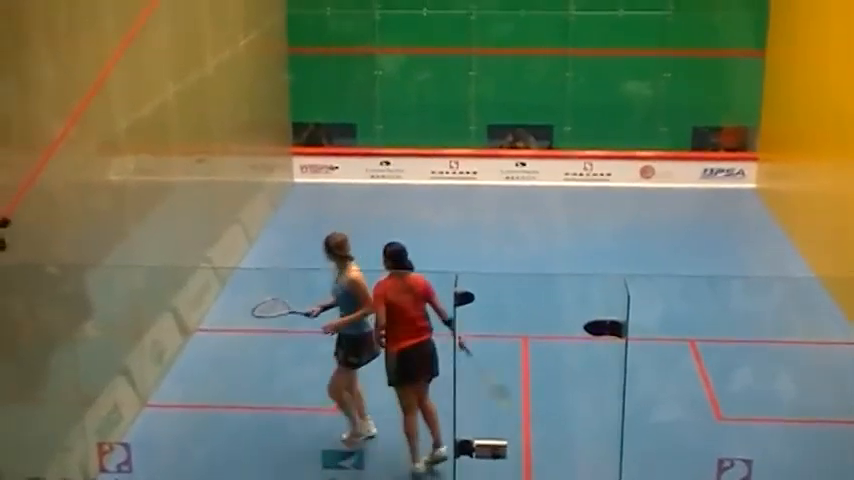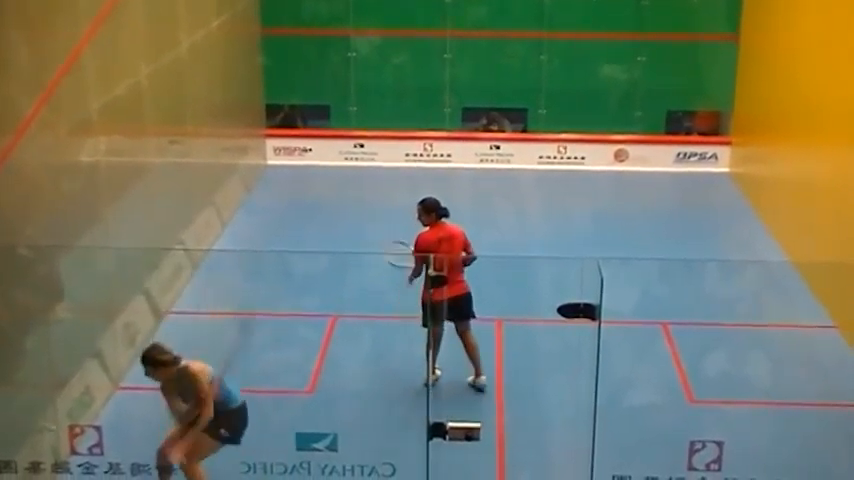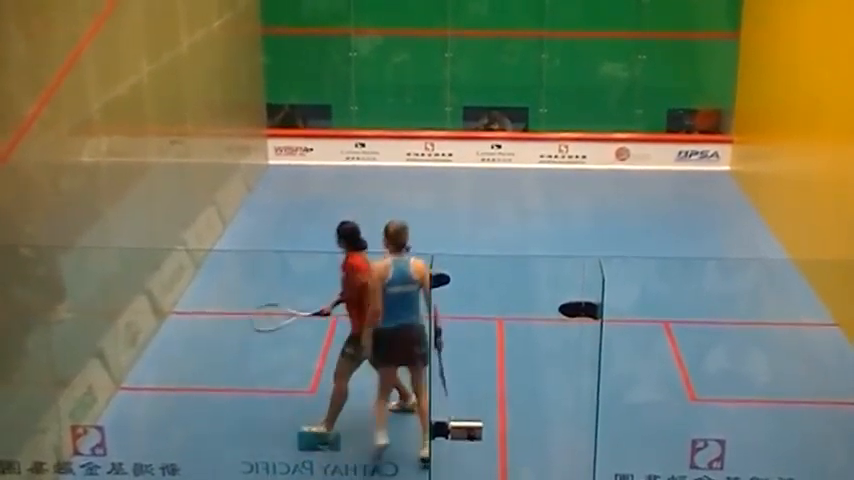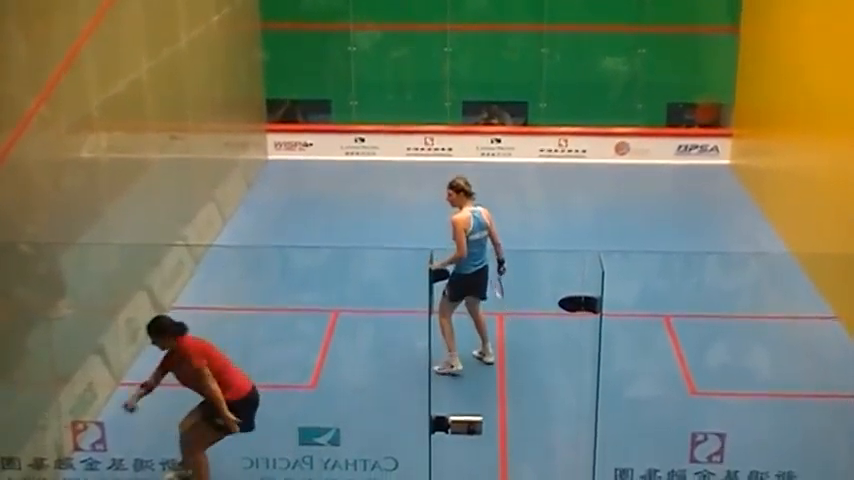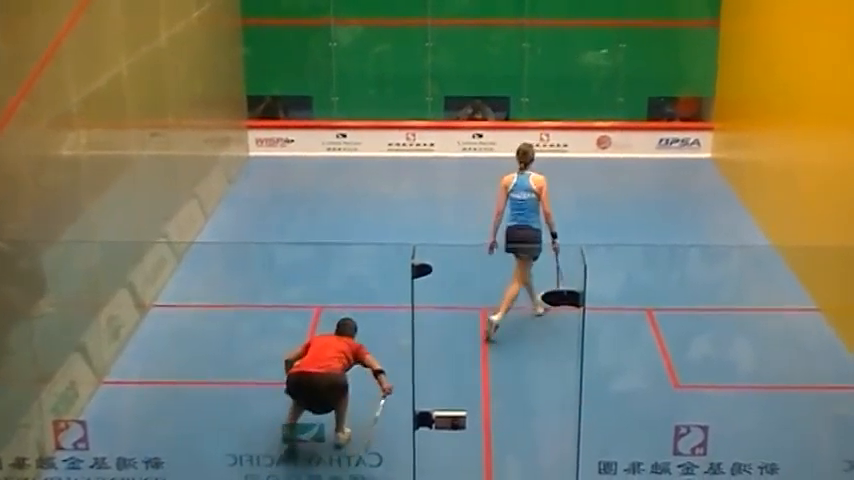
dt=1s
person 1, frame 1
left shoulder: (353, 277)
right shoulder: (340, 272)
left elbow: (371, 307)
left wrist: (341, 322)
right wrist: (322, 307)
left hip: (357, 338)
right hip: (347, 335)
left knee: (334, 389)
right knee: (349, 384)
left ankle: (358, 428)
right ankle: (364, 426)
person 1, frame 2
left shoulder: (193, 371)
right shoulder: (167, 387)
left elbow: (207, 411)
right elbow: (182, 418)
left wrist: (183, 445)
left hip: (232, 414)
right hip: (220, 411)
left knee: (187, 461)
right knee: (164, 454)
person 1, frame 3
left shoulder: (378, 269)
right shoulder: (419, 267)
left elbow: (376, 311)
right elbow: (431, 303)
left wrist: (369, 338)
left hip: (388, 336)
right hip: (414, 333)
left knee: (385, 389)
right knee: (420, 391)
left ankle: (380, 434)
right ankle: (424, 445)
person 1, frame 4
left shoulder: (459, 219)
right shoulder: (485, 213)
left elbow: (462, 253)
right elbow: (497, 244)
left wrist: (442, 264)
right wrist: (501, 262)
left hip: (464, 276)
right hip: (482, 273)
left knee: (444, 315)
right knee: (474, 311)
left ankle: (453, 362)
right ankle: (487, 352)
person 1, frame 5
left shoulder: (507, 180)
right shoulder: (539, 180)
left elbow: (499, 211)
right elbow: (546, 212)
left wrist: (493, 237)
right wrist: (554, 235)
left hip: (512, 233)
right hip: (530, 234)
left knee: (525, 270)
right knee: (518, 280)
left ankle: (537, 305)
right ankle: (497, 317)
person 2, frame 1
left shoulder: (382, 288)
right shoulder: (420, 282)
left elbow: (381, 323)
right elbow: (441, 310)
left wrist: (378, 335)
right wrist: (455, 332)
left hip: (399, 352)
right hip: (423, 346)
left knee: (408, 408)
right knee: (423, 400)
left ankle: (416, 461)
right ankle: (438, 447)
person 2, frame 2
left shoulder: (423, 238)
right shoulder: (458, 232)
left elbow: (417, 270)
right elbow: (472, 256)
left wrist: (412, 277)
left hip: (435, 297)
right hip: (460, 293)
left knee: (435, 334)
right knee: (466, 334)
left ankle: (431, 373)
right ankle: (479, 376)
person 2, frame 3
left shoulder: (354, 264)
right shoulder: (354, 260)
left elbow: (369, 299)
left wrist: (365, 334)
right wrist: (332, 305)
left hip: (364, 327)
right hip: (367, 326)
left knee: (341, 375)
left ankle: (327, 427)
right ankle: (407, 399)
person 2, frame 4
left shoulder: (189, 349)
right shoulder: (171, 356)
left elbow: (209, 382)
right elbow: (153, 380)
left wrist: (225, 414)
right wrist: (135, 397)
left hip: (239, 400)
right hip: (234, 396)
left knee: (194, 448)
right knee: (186, 429)
person 2, frame 5
left shoulder: (317, 339)
right shoulder: (355, 347)
left elbow: (288, 360)
right elbow: (373, 364)
left wrist: (290, 381)
right wrist: (384, 383)
left hip: (297, 378)
right hip: (327, 381)
right knee: (341, 385)
left ankle: (291, 425)
right ankle: (340, 433)
